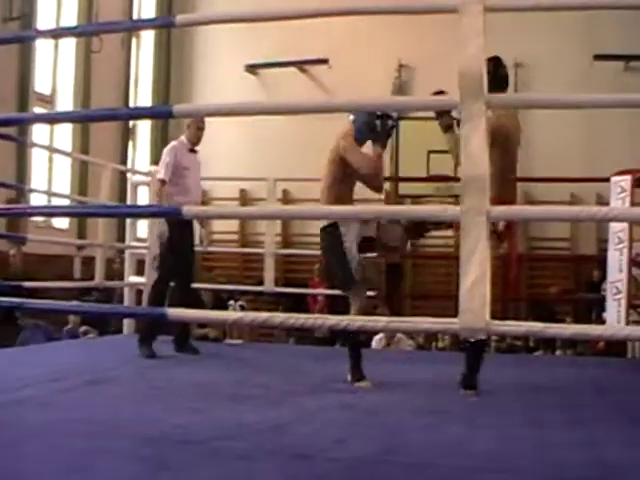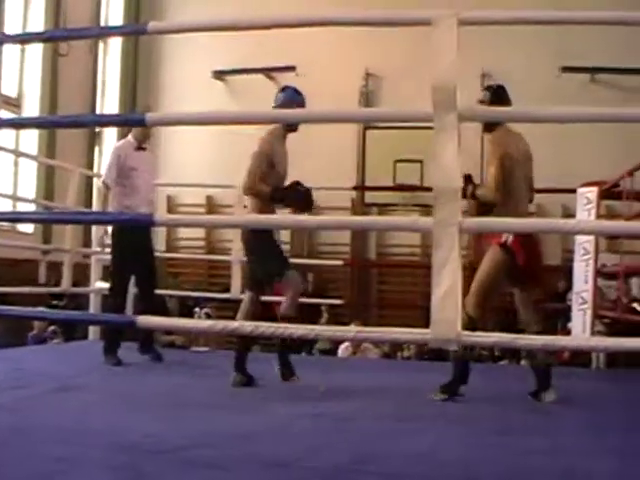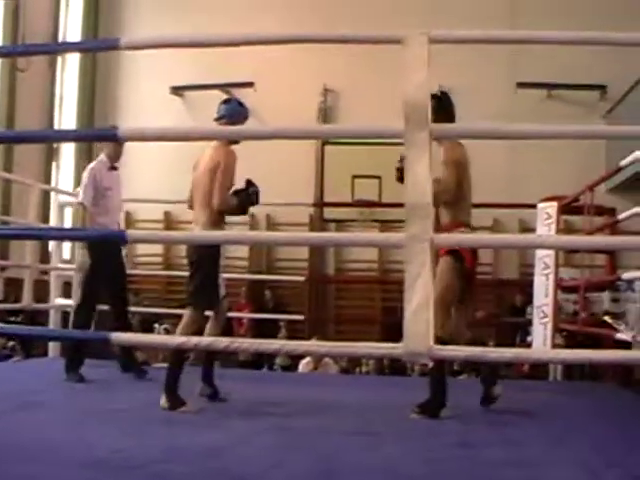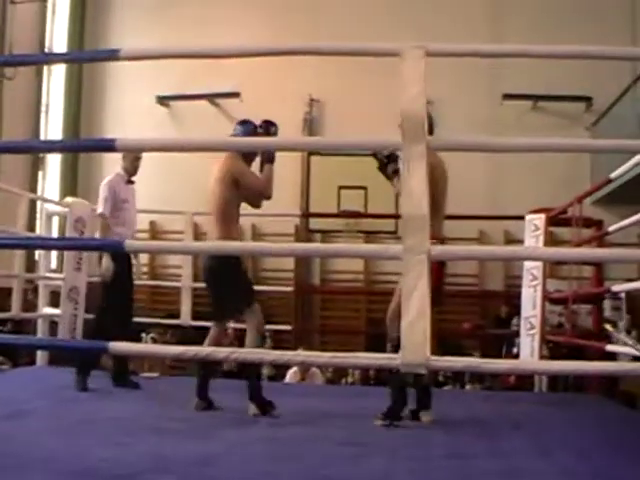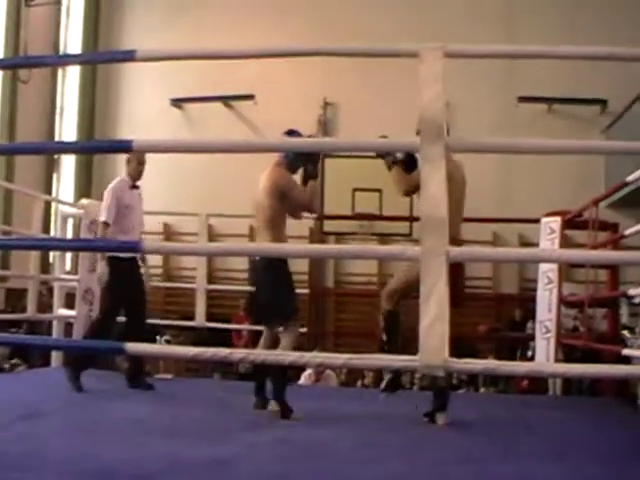
dt=0.5s
person 1, frame 1
left shoulder: (494, 119)
right shoulder: (507, 116)
left wrist: (448, 124)
left hip: (493, 207)
right hip: (485, 201)
left ankle: (471, 375)
person 1, frame 2
left shoulder: (497, 141)
right shoulder: (521, 142)
left elbow: (495, 194)
left wrist: (472, 189)
right wrist: (485, 201)
left hip: (509, 233)
right hip: (524, 232)
left knee: (474, 303)
right knee: (528, 312)
left ankle: (458, 379)
right ankle: (544, 385)
person 1, frame 3
left shoulder: (449, 149)
right shoulder: (454, 149)
left elbow: (447, 195)
right hip: (459, 237)
left knee: (438, 317)
right knee: (458, 320)
left ankle: (437, 398)
right ankle: (490, 381)
person 1, frame 4
left shoulder: (424, 160)
right shoulder: (434, 161)
left wrist: (389, 168)
right wrist: (393, 169)
left knee: (395, 320)
left ankle: (398, 404)
right ankle: (423, 405)
person 1, frame 5
right shoulder: (455, 166)
left elbow: (405, 188)
right elbow: (420, 187)
left wrist: (390, 160)
right wrist: (409, 164)
right hip: (451, 249)
left knee: (389, 294)
left ankle: (395, 368)
right ankle: (440, 406)
person 2, frame 1
left shoulder: (352, 146)
right shoulder: (345, 143)
left elbow: (376, 184)
right elbow: (373, 173)
left wrist: (380, 144)
right wrist: (380, 143)
left hip: (349, 224)
right hip: (336, 228)
right knee: (358, 296)
right ankle: (355, 369)
person 2, frame 2
left shoulder: (280, 144)
right shoulder: (269, 142)
right elbow: (248, 185)
left wrist: (291, 195)
right wrist: (281, 198)
left hip: (261, 227)
right hip: (258, 227)
left knee: (253, 297)
right knee: (294, 285)
left ankle: (240, 369)
right ankle: (284, 362)
person 2, frame 3
left shoulder: (206, 155)
right shoulder: (226, 154)
right elbow: (219, 204)
left wrist: (236, 199)
right wrist: (242, 201)
left hip: (200, 240)
right hip: (207, 243)
left knee: (218, 310)
right knee: (194, 314)
left ankle: (207, 381)
right ankle: (169, 392)
person 2, frame 4
left shoulder: (225, 167)
right shoulder: (234, 165)
left elbow: (256, 199)
right elbow: (267, 191)
left wrist: (263, 164)
right wrist: (269, 159)
left hip: (213, 256)
right hip: (225, 255)
left knee: (219, 327)
right knee: (254, 318)
left ankle: (202, 395)
right ankle: (255, 398)
person 2, frame 5
left shoulder: (270, 176)
right shoulder: (280, 176)
left elbow: (296, 210)
right elbow: (312, 206)
left wrist: (306, 177)
right wrist: (313, 173)
left hip: (260, 260)
right hip: (273, 260)
left knee: (271, 328)
right knee: (290, 328)
left ankle: (260, 394)
right ankle: (278, 398)
person 3, frame 1
left shoulder: (195, 157)
right shoulder: (173, 150)
right elbow: (161, 184)
left wrist: (204, 227)
right wrist: (162, 220)
left hip: (186, 222)
right hip: (172, 219)
left knee: (185, 280)
right knee: (164, 277)
left ankle: (182, 338)
right ankle: (146, 339)
person 3, frame 2
left shoulder: (149, 157)
right shoulder: (120, 150)
right elbow: (107, 187)
left hip: (143, 225)
right hip: (124, 222)
left knee: (148, 283)
right knee: (119, 285)
left ankle: (147, 342)
right ankle: (110, 348)
person 3, frame 3
left shoulder: (115, 173)
right shoulder: (93, 171)
right elbow: (84, 210)
right wrist: (85, 248)
left hip: (113, 243)
right hip: (97, 243)
left knee: (120, 301)
right knee: (87, 304)
left ankle: (128, 360)
right ankle: (73, 365)
person 3, frame 4
left shoulder: (131, 187)
right shoulder: (111, 183)
right elbow: (103, 220)
right wrist: (106, 256)
left hip: (125, 254)
right hip: (113, 254)
left knee: (124, 314)
right knee: (107, 311)
left ankle: (120, 372)
right ankle: (83, 369)
person 3, frame 5
left shoulder: (137, 193)
right shoulder: (115, 189)
right elbow: (105, 227)
left wrist: (145, 263)
right wrist: (102, 262)
left hip: (131, 260)
right hip: (117, 260)
left knee: (137, 317)
right knee: (108, 315)
left ankle: (136, 374)
right ankle: (75, 366)
